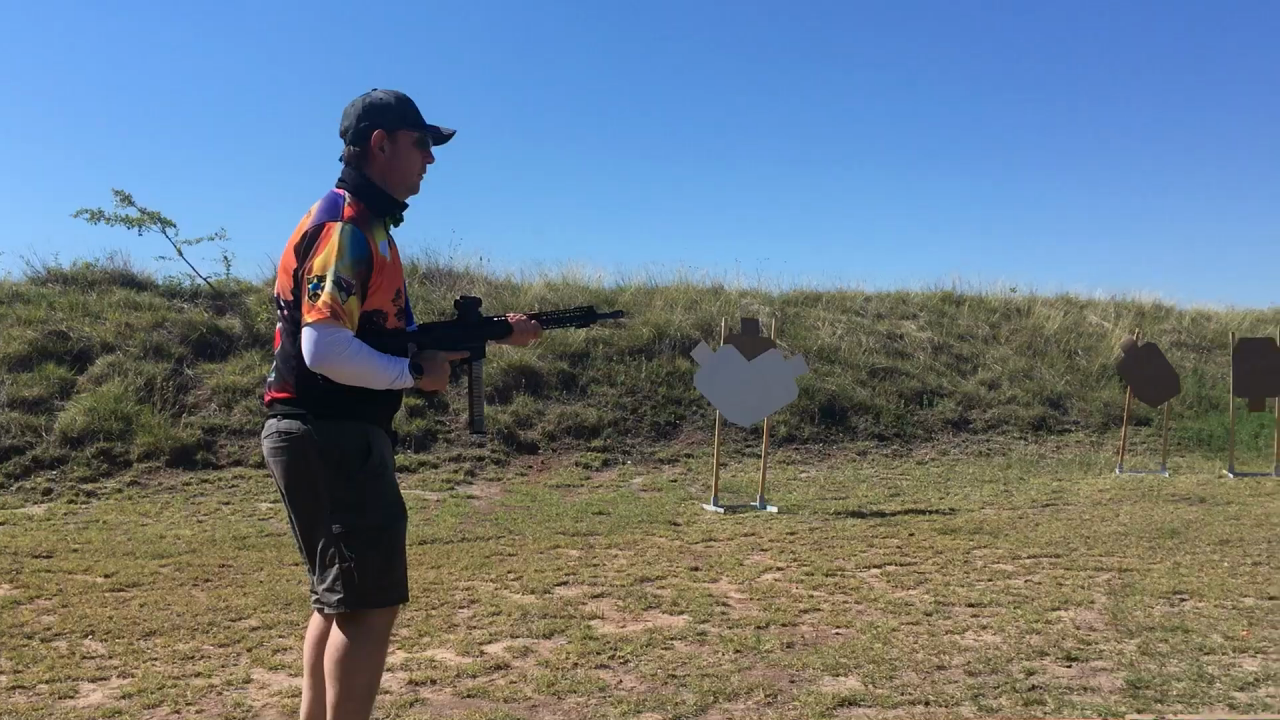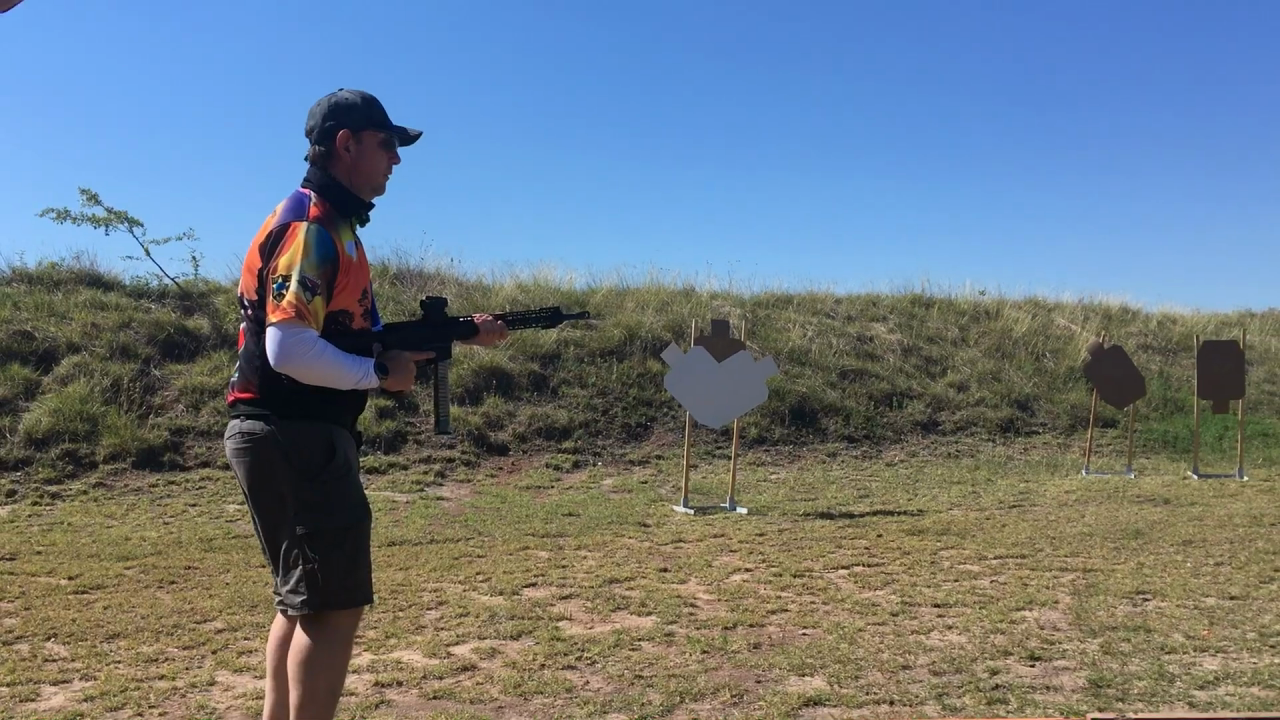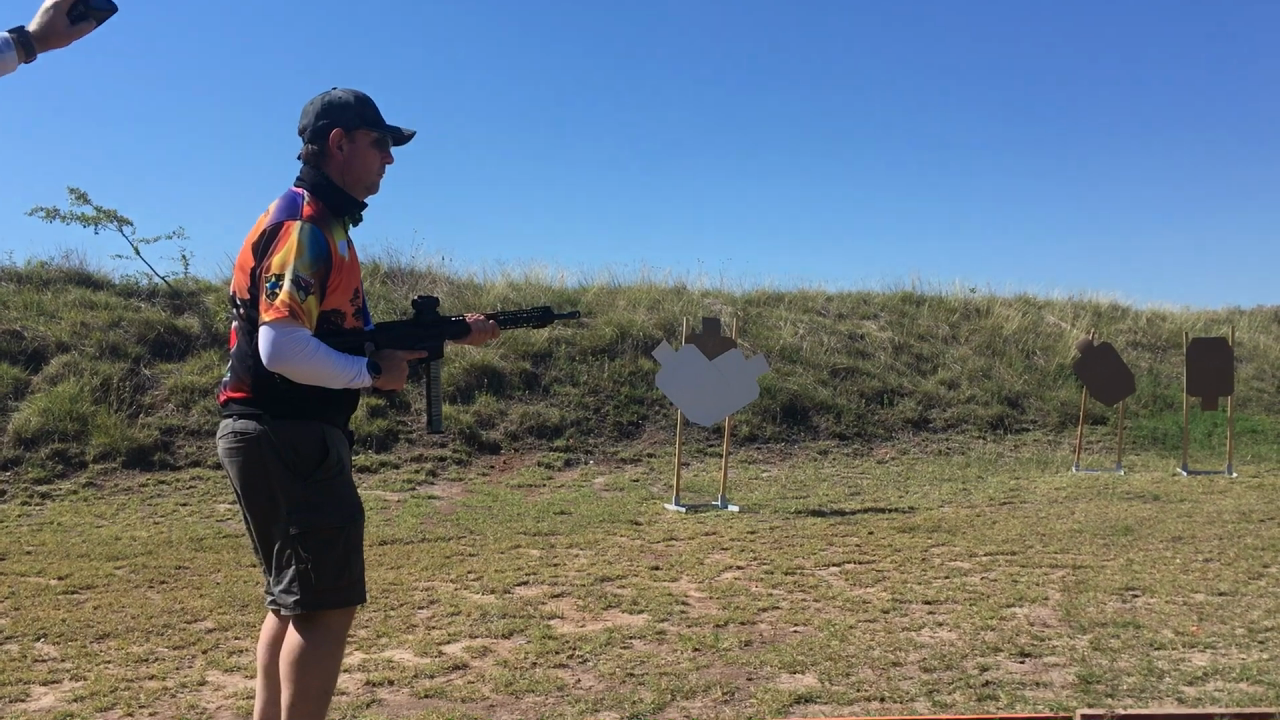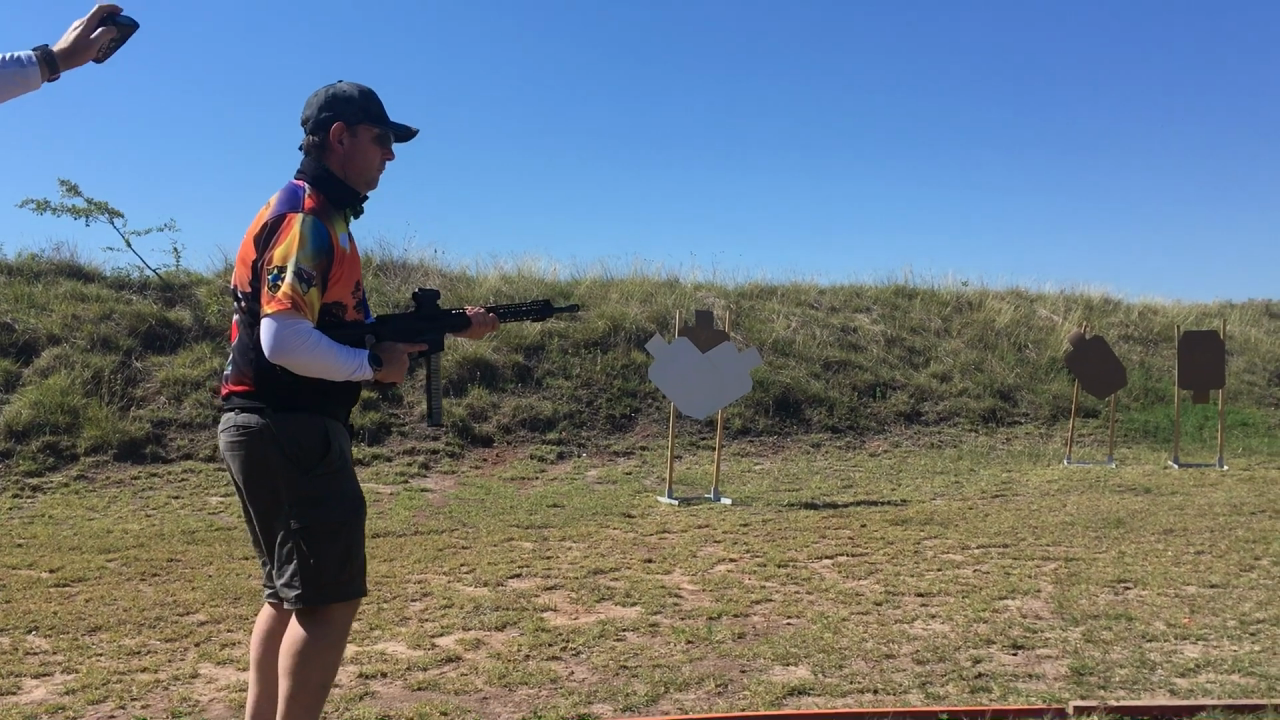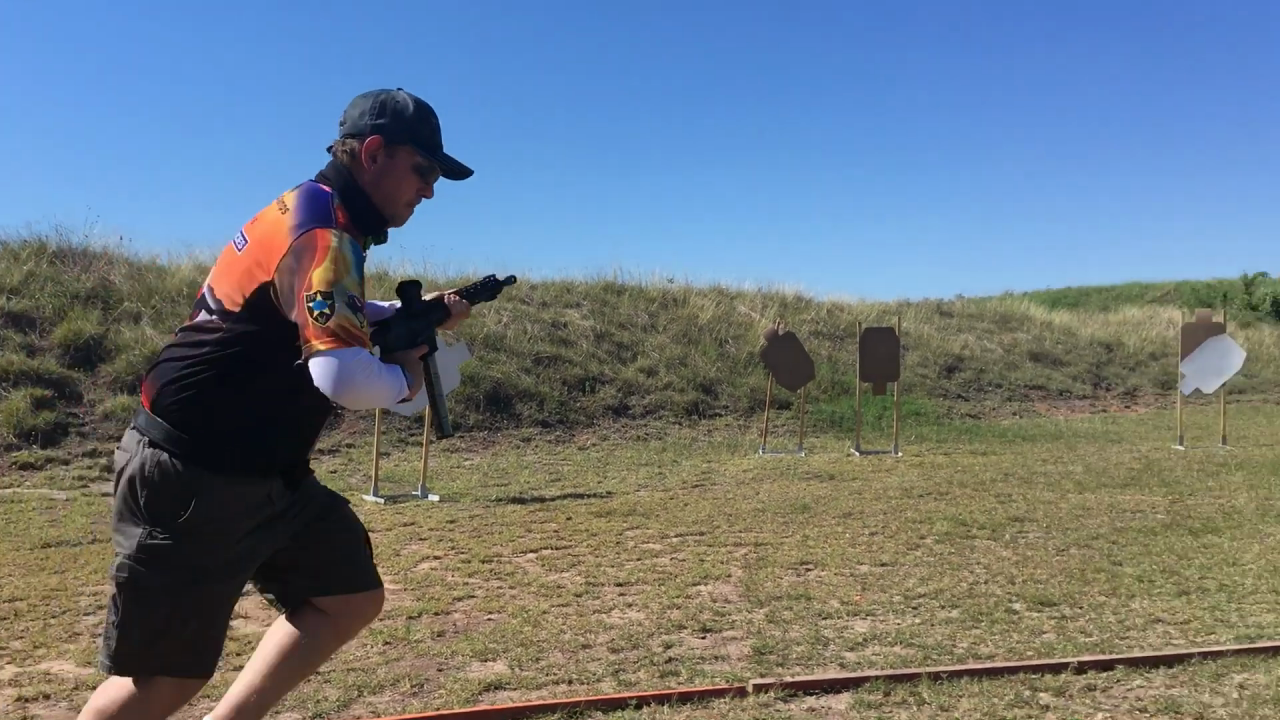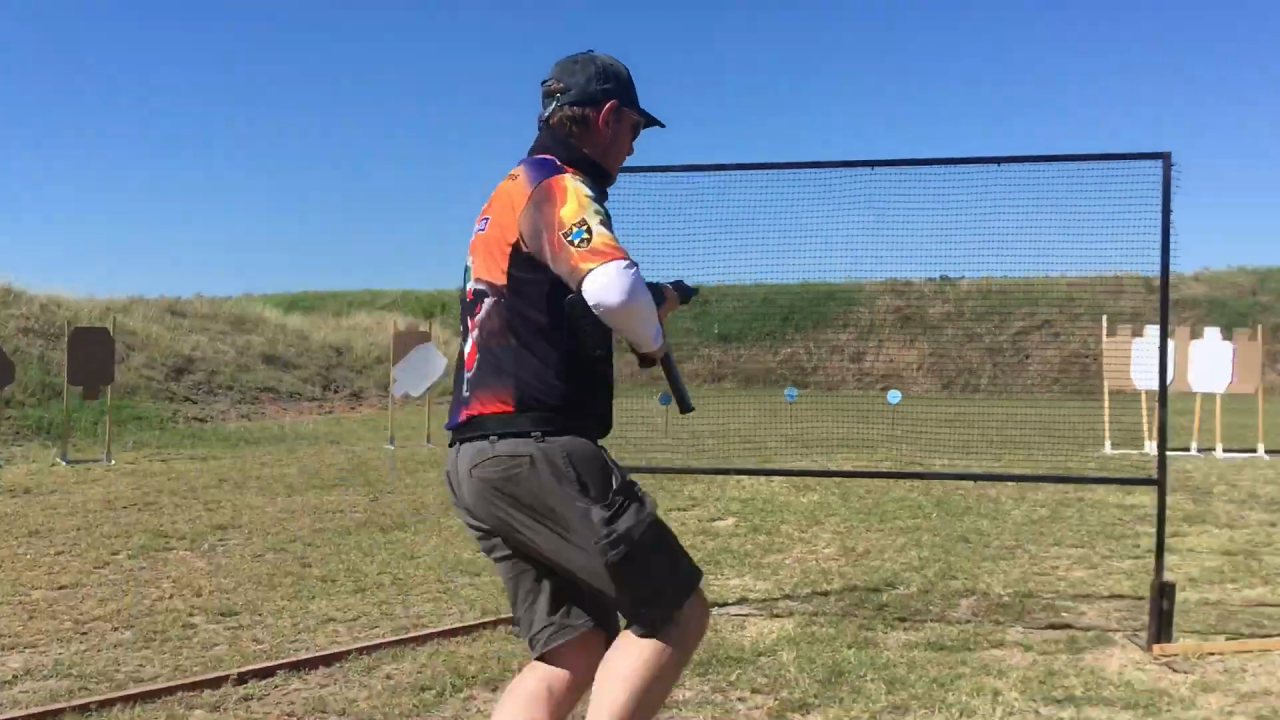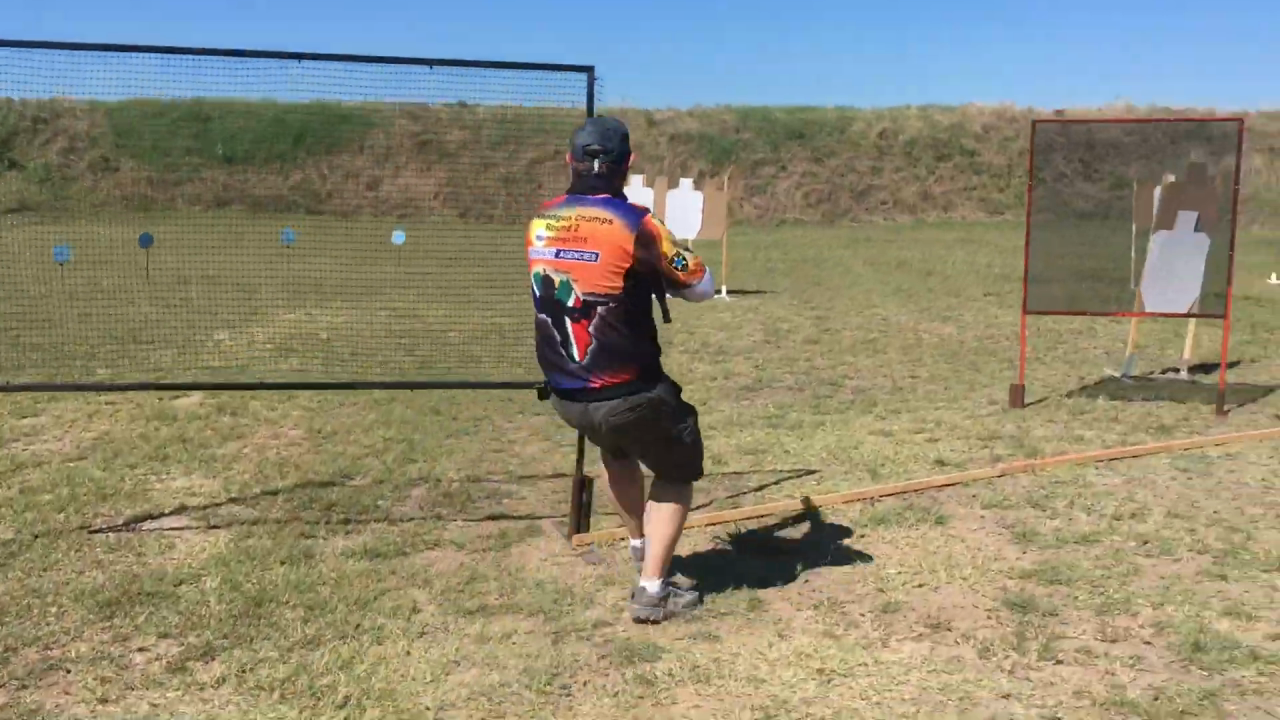
dt=0.7s
person 1, frame 1
left shoulder: (367, 225)
right shoulder: (343, 224)
left elbow: (389, 336)
right elbow: (324, 350)
left wrist: (494, 334)
right wrist: (416, 373)
left hip: (330, 438)
right hip: (331, 439)
left knee: (339, 599)
right knee: (370, 603)
person 1, frame 2
left shoulder: (334, 226)
right shoulder: (309, 225)
left elbow: (363, 336)
right elbow: (290, 350)
left wrist: (461, 334)
right wrist: (381, 375)
left hip: (295, 439)
right hip: (295, 440)
left knee: (303, 601)
right knee: (335, 604)
person 1, frame 3
left shoulder: (326, 225)
right shoulder: (302, 225)
left elbow: (350, 336)
right elbow: (282, 350)
left wrist: (452, 334)
right wrist: (374, 374)
left hip: (282, 439)
right hip: (288, 439)
left knee: (294, 599)
right knee: (327, 604)
person 1, frame 4
left shoulder: (321, 219)
right shoulder: (304, 219)
left elbow: (344, 328)
right elbow: (284, 341)
right wrist: (374, 364)
left hip: (275, 432)
right hip: (287, 432)
left knee: (291, 594)
right knee: (330, 600)
person 1, frame 5
left shoulder: (320, 220)
right shoulder: (321, 235)
right elbow: (343, 379)
right wrist: (406, 377)
left hip: (257, 473)
right hip: (186, 472)
left knee: (353, 600)
person 1, frame 6
left shoulder: (510, 196)
right shoulder: (558, 187)
right elbow: (614, 291)
left wrist: (653, 297)
right wrist: (651, 338)
left hip: (486, 459)
right hip: (535, 452)
left knee: (571, 650)
right knee: (672, 621)
person 1, frame 7
left shoulder: (539, 222)
right shoulder: (637, 224)
right elbow: (701, 284)
right wrist: (660, 273)
left hip: (568, 396)
right hip: (632, 393)
left knee: (618, 451)
right knee: (673, 479)
left ankle: (640, 545)
right ankle: (652, 587)
